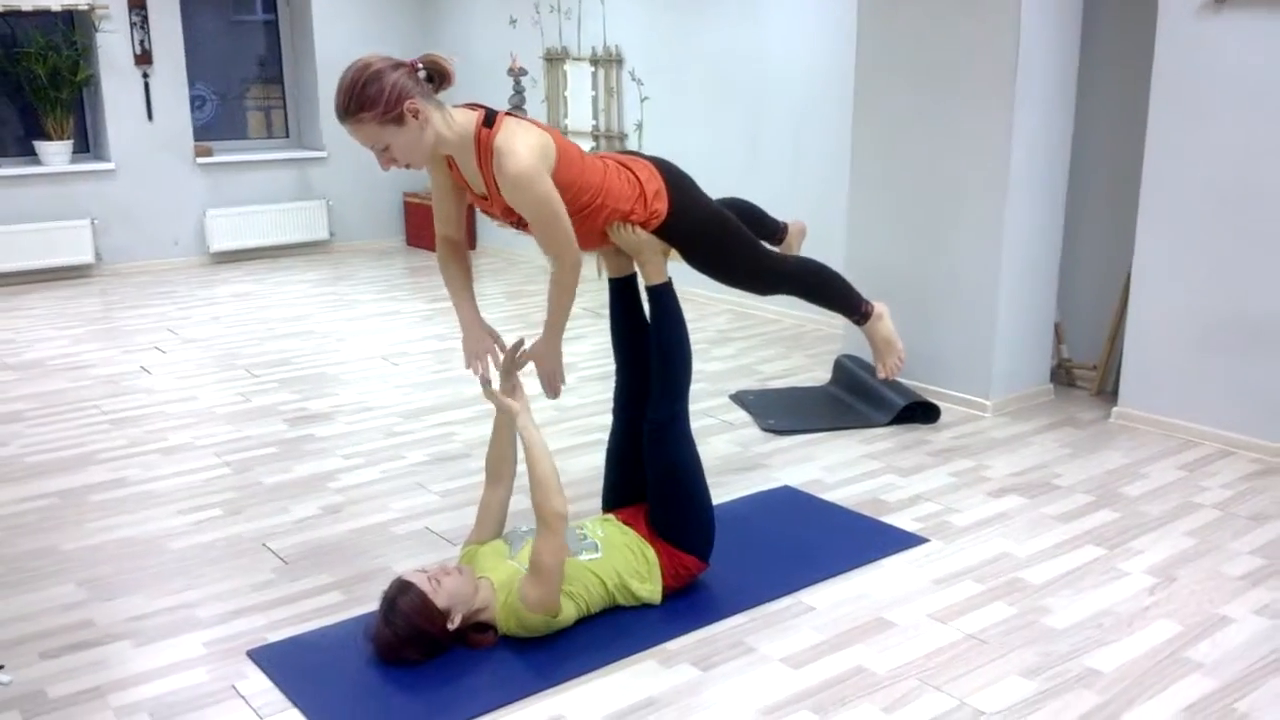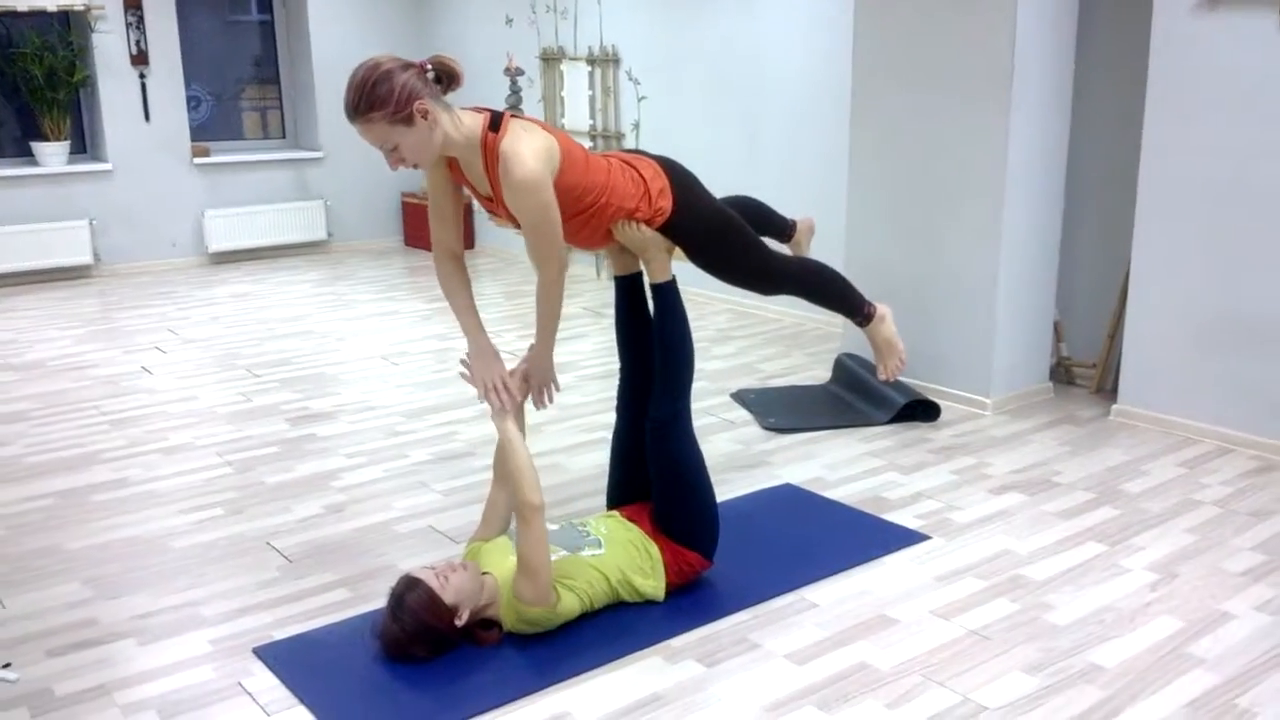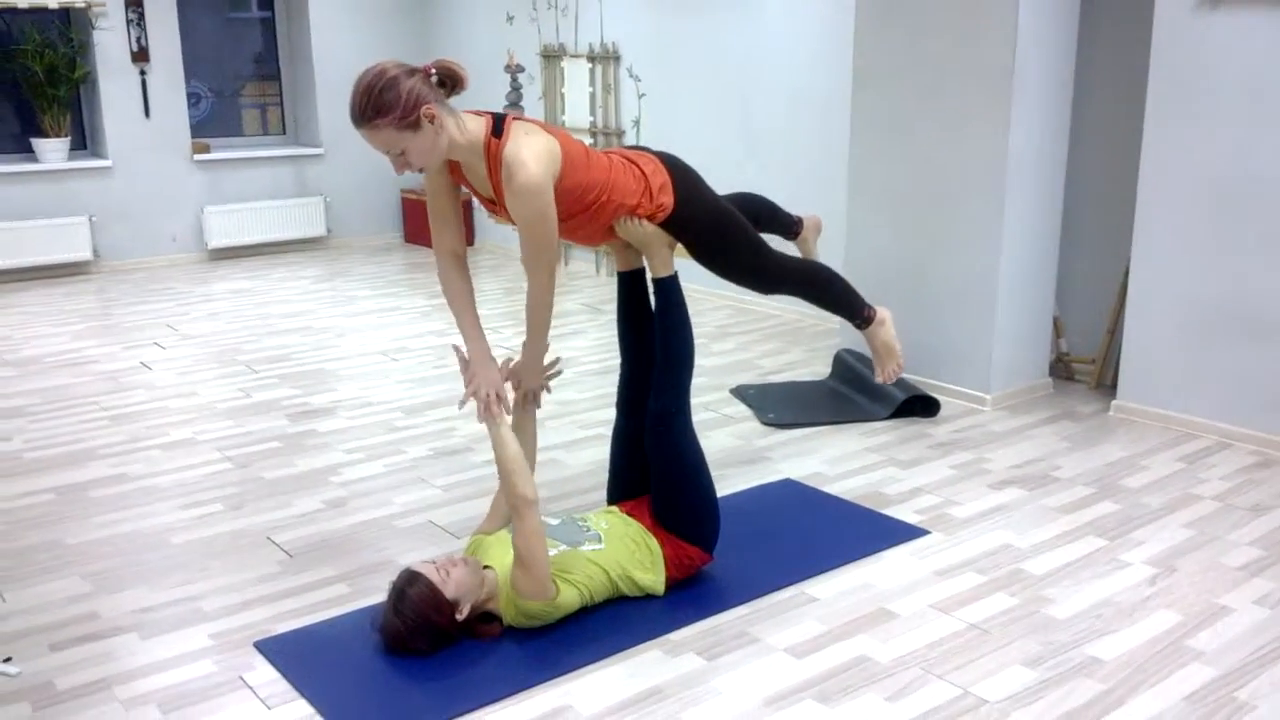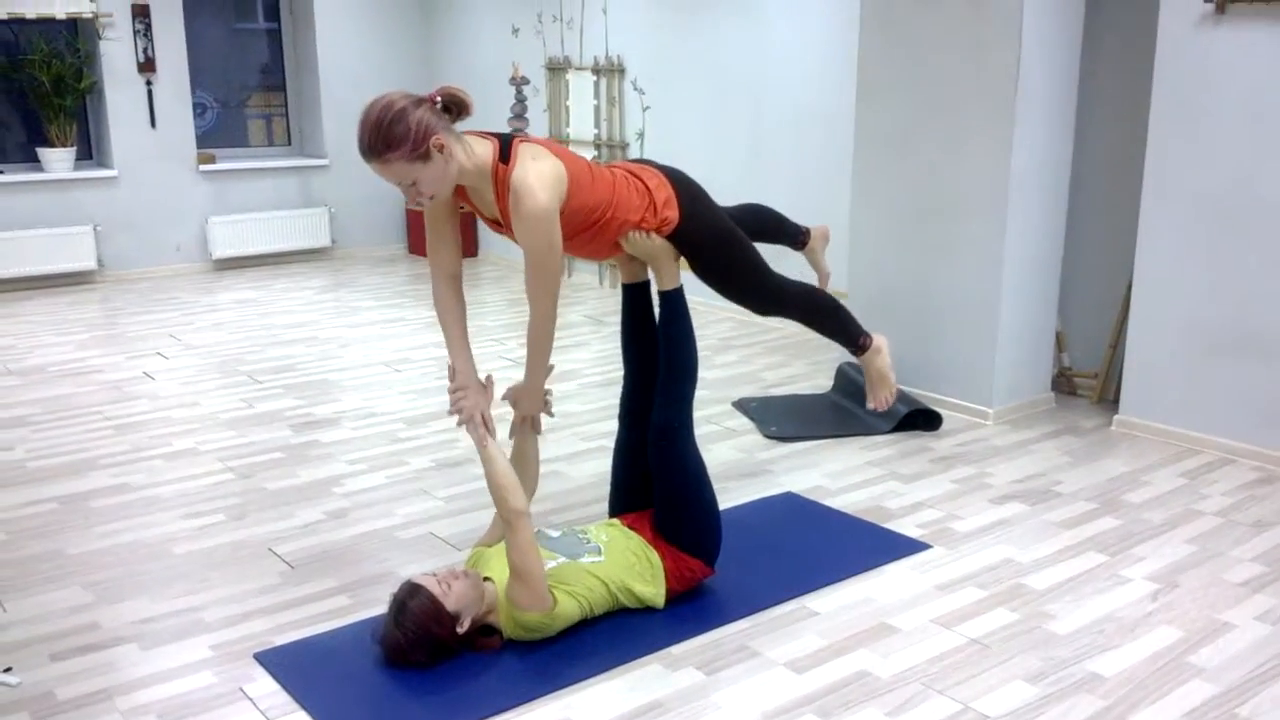
dt=0.2s
person 1, frame 1
left shoulder: (513, 159)
right shoulder: (442, 150)
left elbow: (568, 263)
right elbow: (450, 241)
left wrist: (550, 346)
right wrist: (472, 325)
left hip: (654, 201)
right hip: (618, 188)
left knee: (761, 273)
right knee: (721, 215)
left ankle: (869, 315)
right ankle: (783, 230)
person 1, frame 2
left shoulder: (519, 162)
right shoulder: (444, 150)
left elbow: (552, 275)
right elbow: (447, 253)
left wrist: (541, 360)
right wrist: (480, 347)
left hip: (659, 199)
right hip: (623, 187)
left knee: (765, 272)
right knee: (724, 214)
left ankle: (871, 316)
person 1, frame 3
left shoulder: (522, 165)
right shoulder: (444, 151)
left elbow: (542, 282)
right elbow: (450, 256)
left wrist: (530, 366)
right wrist: (479, 355)
left hip: (661, 193)
right hip: (623, 185)
left knee: (766, 271)
right knee: (735, 214)
left ankle: (871, 321)
right ankle: (800, 226)
person 1, frame 4
left shoulder: (529, 189)
right shoulder: (445, 171)
left elbow: (544, 308)
right elbow: (446, 278)
left wrist: (530, 390)
right wrist: (467, 377)
left hip: (665, 208)
right hip: (627, 196)
left knee: (765, 293)
right knee: (734, 223)
left ankle: (868, 349)
right ankle: (807, 238)
person 2, frame 1
left shoulder: (478, 563)
right shoulder: (524, 612)
left elbow: (498, 484)
right elbow: (554, 514)
left wrist: (506, 402)
right wrist: (524, 419)
left hip: (625, 527)
right hip: (670, 552)
right knee: (664, 416)
right ankle: (652, 269)
person 2, frame 2
left shoulder: (483, 559)
right shoulder: (527, 609)
left elbow: (507, 487)
right elbow: (530, 506)
left wrist: (514, 402)
right wrist: (503, 418)
left hip: (628, 525)
right hip: (674, 549)
right knee: (665, 415)
right ankle: (656, 266)
person 2, frame 3
left shoulder: (484, 553)
right shoulder: (525, 603)
left elbow: (516, 489)
right elbow: (524, 502)
left wrist: (523, 404)
right wrist: (494, 417)
left hip: (629, 520)
right hip: (674, 544)
right knee: (665, 411)
left ankle: (632, 259)
right ankle: (658, 262)
person 2, frame 4
left shoulder: (484, 566)
right shoulder: (525, 617)
left elbow: (519, 494)
right elbow: (514, 514)
left wrist: (524, 422)
right wrist: (481, 432)
left hip: (631, 533)
right hip: (677, 556)
right knee: (668, 425)
left ankle: (637, 272)
right ankle: (665, 274)
